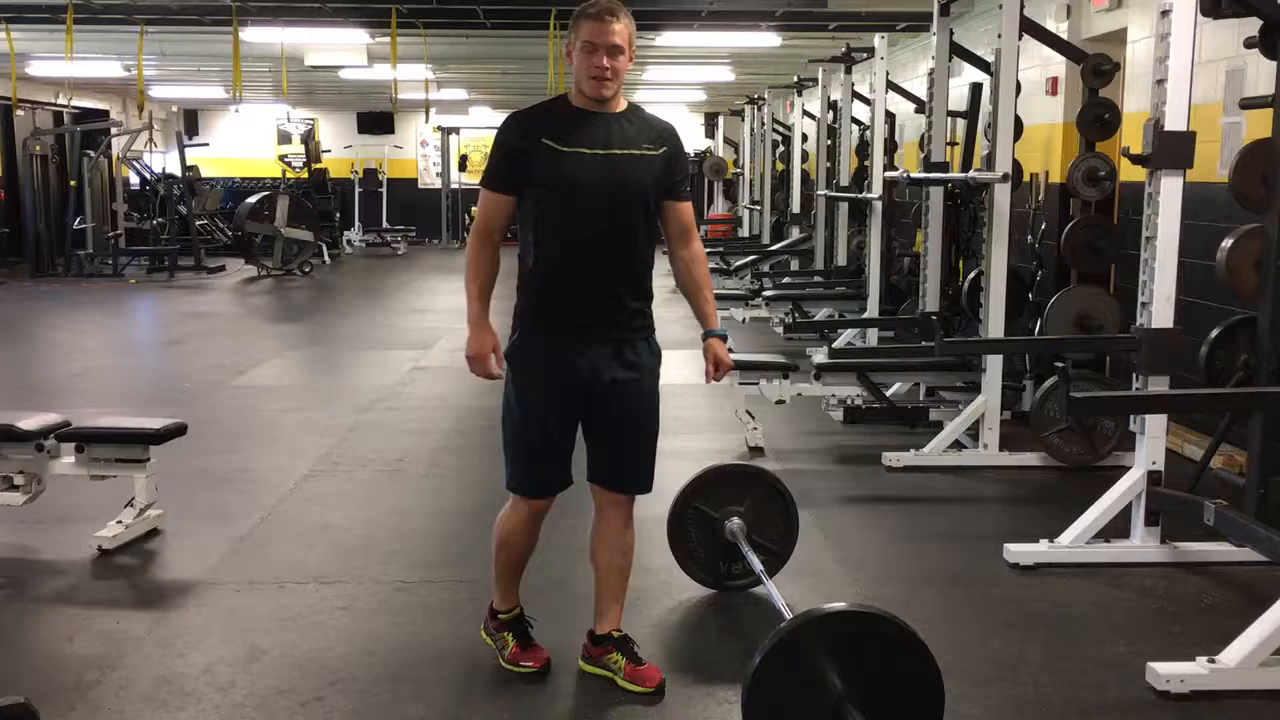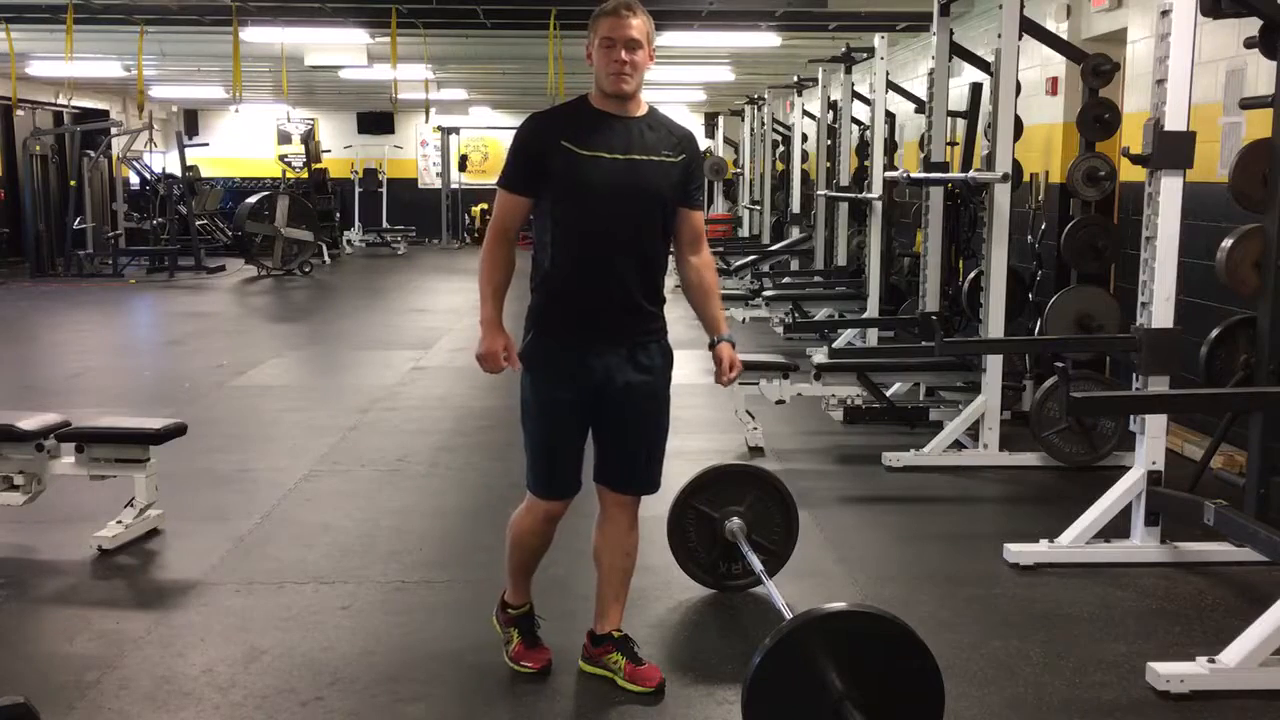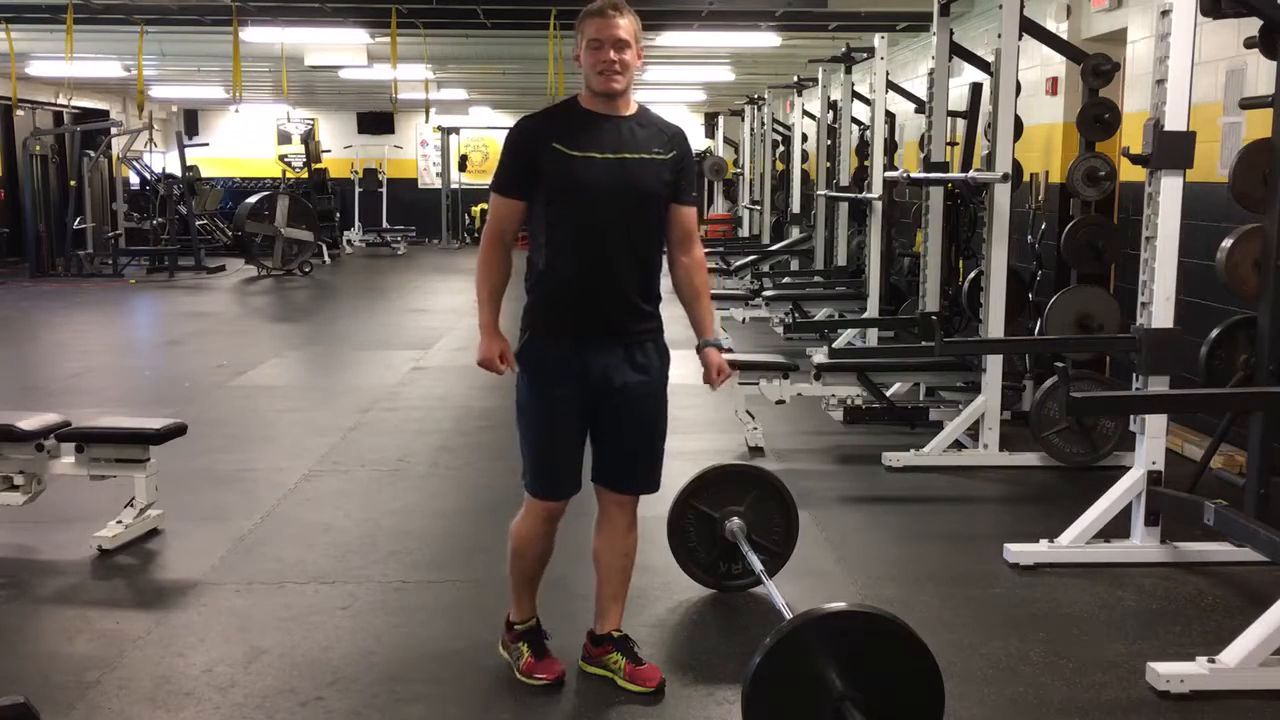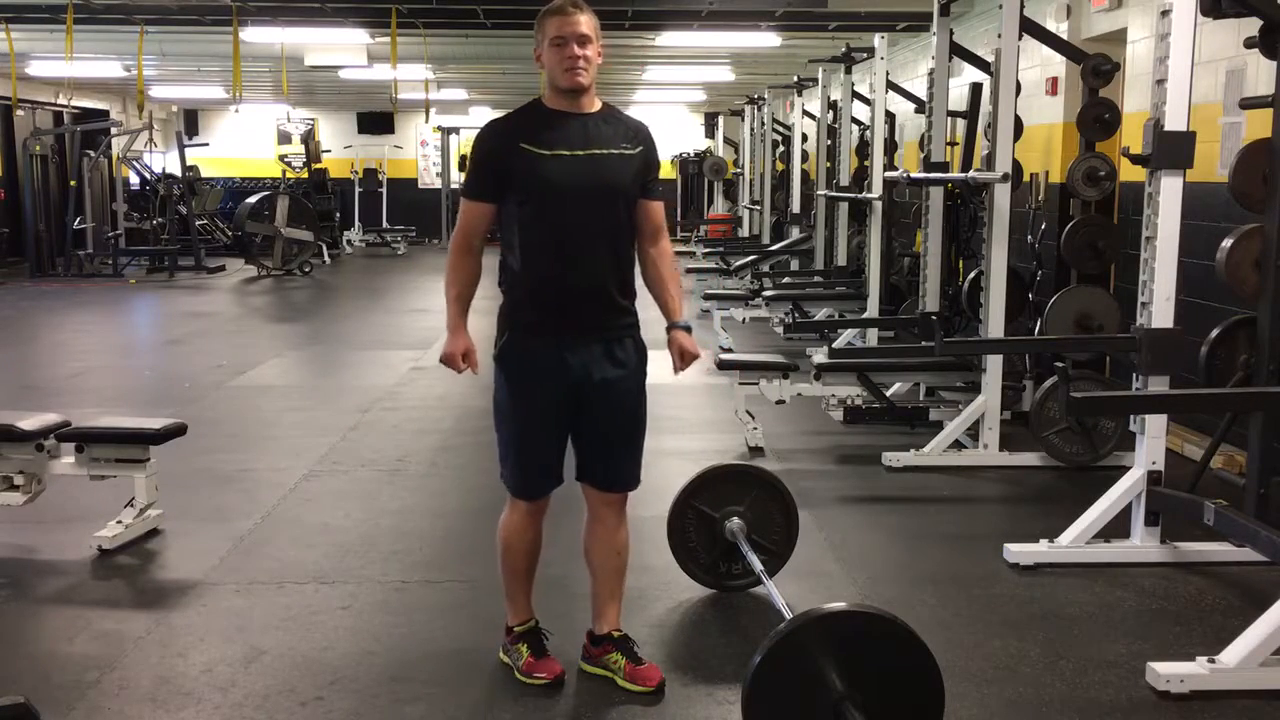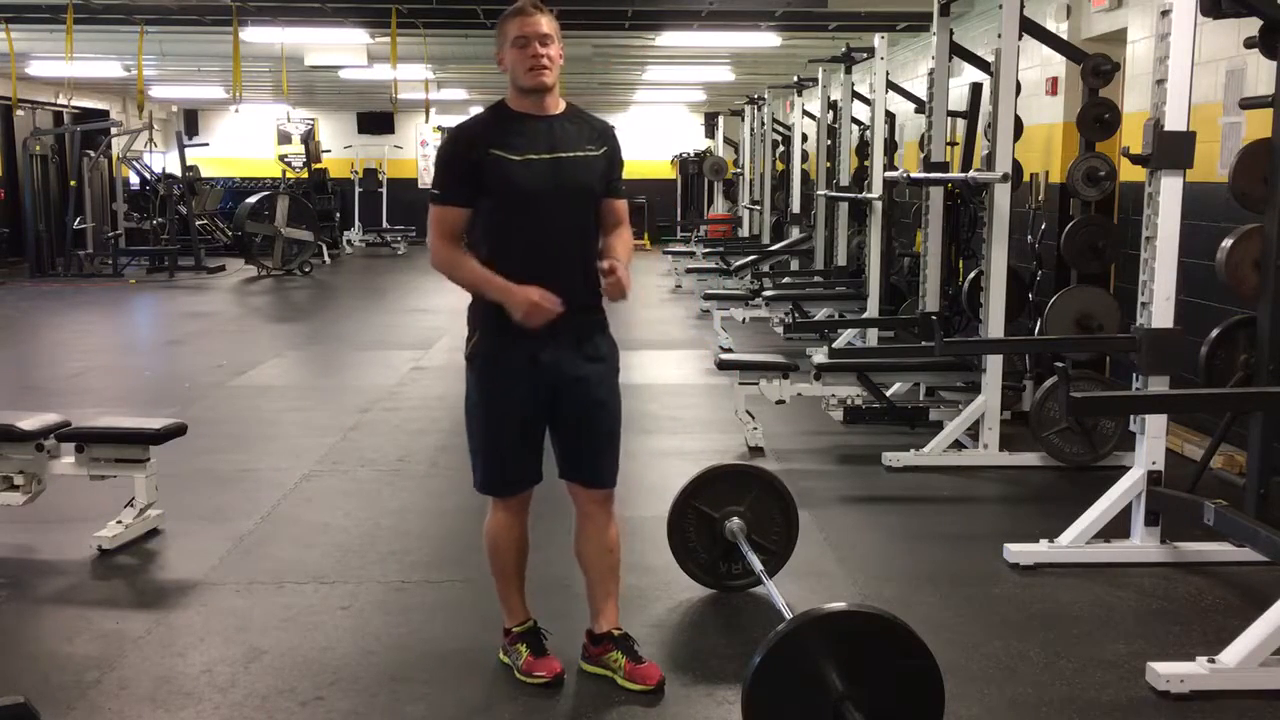
dt=0.4s
person 1, frame 1
left shoulder: (659, 139)
right shoulder: (527, 131)
left elbow: (683, 241)
right elbow: (487, 232)
left wrist: (711, 329)
right wrist: (478, 323)
left hip: (627, 349)
right hip: (544, 346)
left knee: (618, 497)
right knee: (531, 497)
left ankle: (606, 640)
right ankle: (504, 614)
person 1, frame 2
left shoulder: (678, 146)
right shoulder: (547, 131)
left elbow: (693, 251)
right elbow: (502, 231)
left wrist: (718, 335)
right wrist: (491, 323)
left hip: (640, 351)
right hip: (558, 347)
left knee: (622, 499)
right knee: (550, 498)
left ankle: (606, 639)
right ankle: (514, 606)
person 1, frame 3
left shoulder: (668, 143)
right shoulder: (538, 134)
left elbow: (685, 249)
right elbow: (498, 238)
left wrist: (708, 338)
right wrist: (489, 327)
left hip: (637, 350)
right hip: (554, 349)
left knee: (622, 499)
right knee: (547, 499)
left ankle: (606, 640)
right ankle: (520, 627)
person 1, frame 4
left shoulder: (633, 138)
right shoulder: (505, 137)
left elbow: (653, 238)
right elbow: (467, 240)
left wrist: (675, 318)
right wrist: (457, 324)
left hip: (614, 346)
right hip: (531, 347)
left knee: (611, 497)
right knee: (528, 498)
left ankle: (606, 639)
right ankle: (520, 632)
person 1, frame 5
left shoulder: (597, 136)
right shoulder: (471, 141)
left elbow: (617, 224)
right elbow: (443, 247)
left wrist: (619, 260)
right wrist: (507, 292)
left hip: (586, 341)
right hip: (505, 344)
left knee: (597, 493)
right knee: (511, 496)
left ankle: (604, 638)
right ankle: (519, 632)
